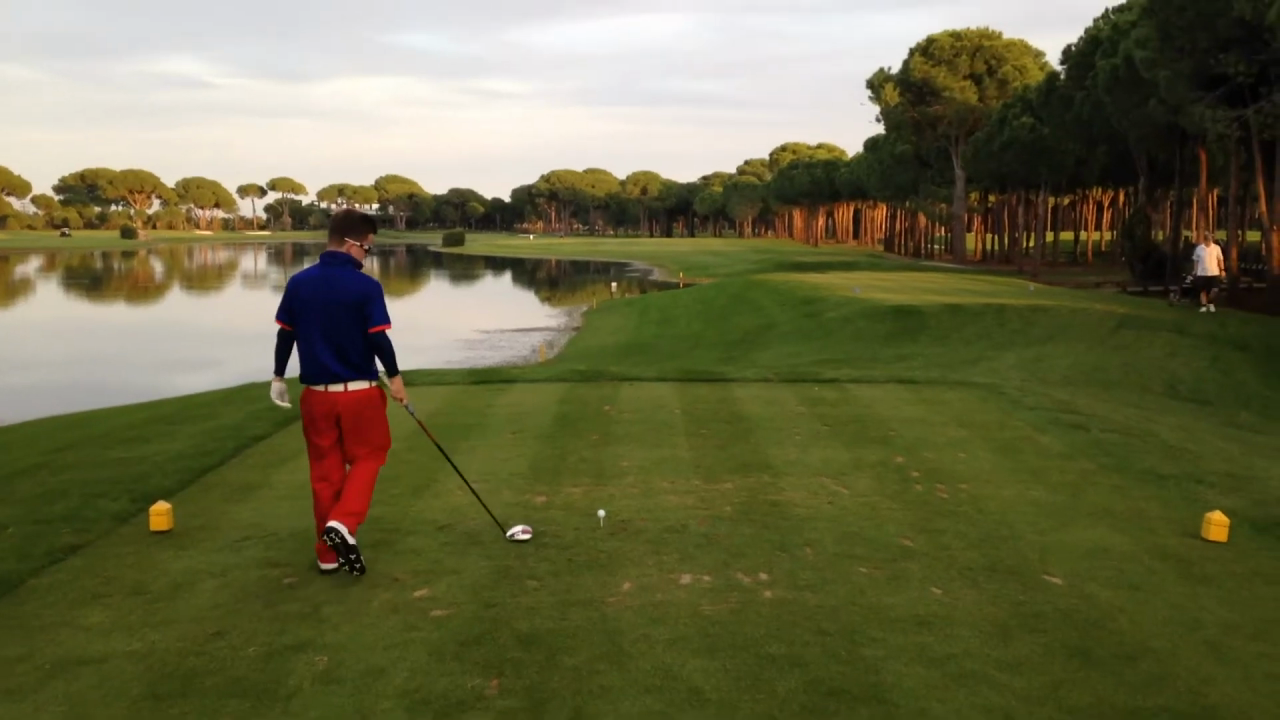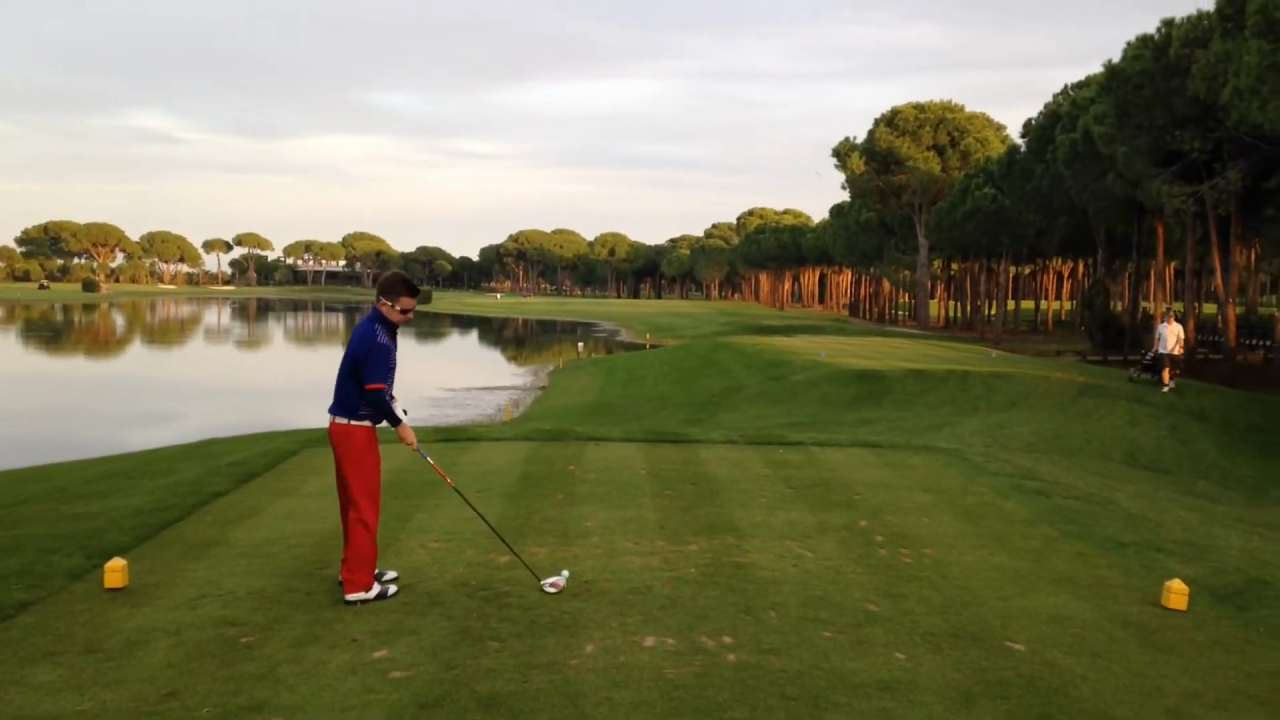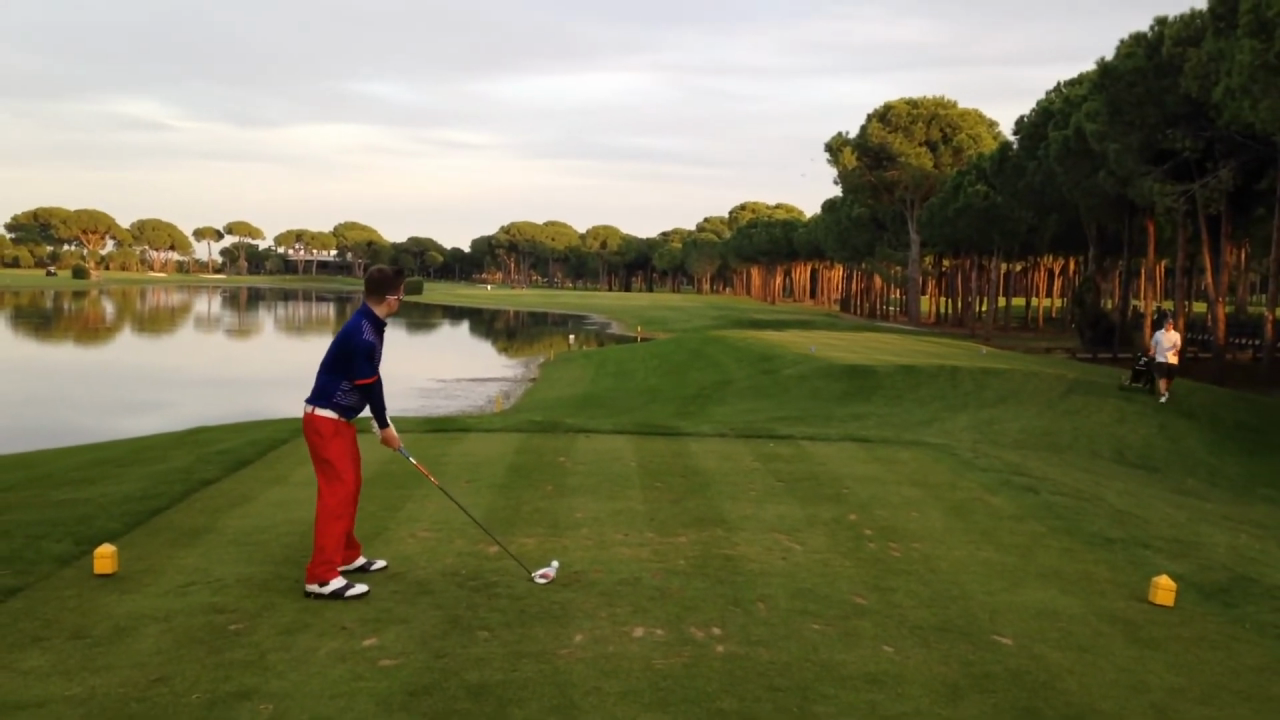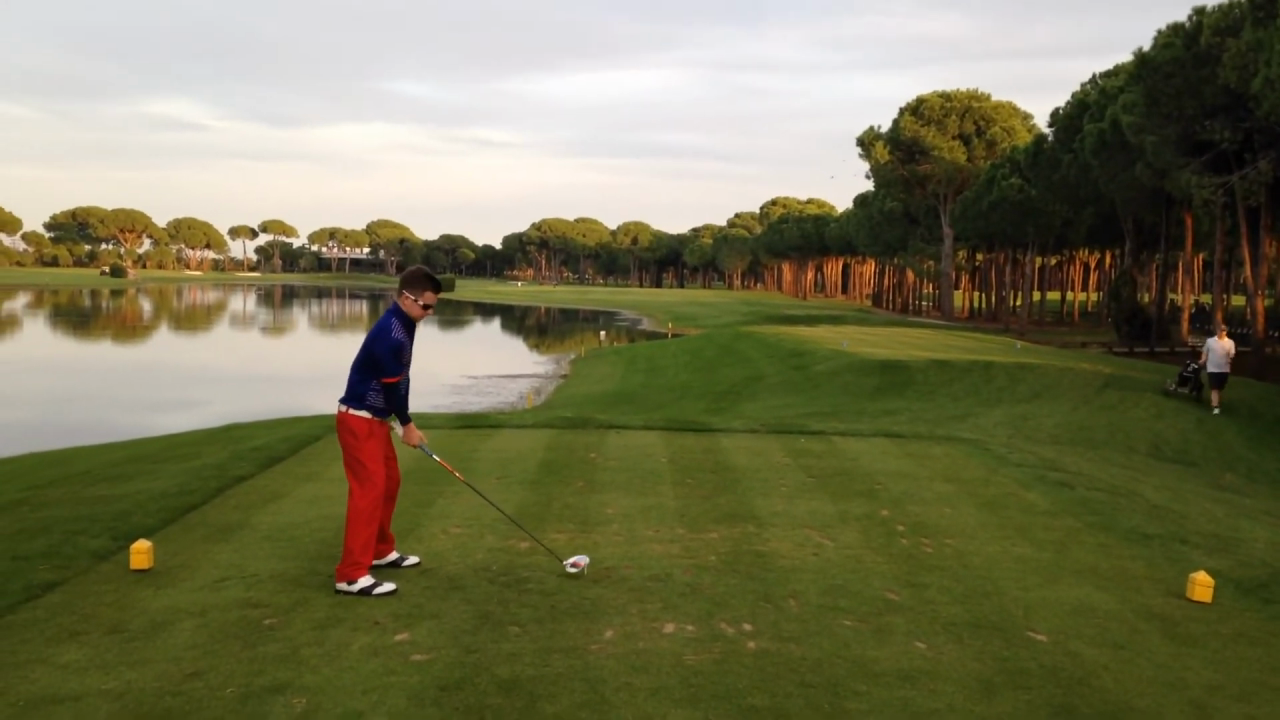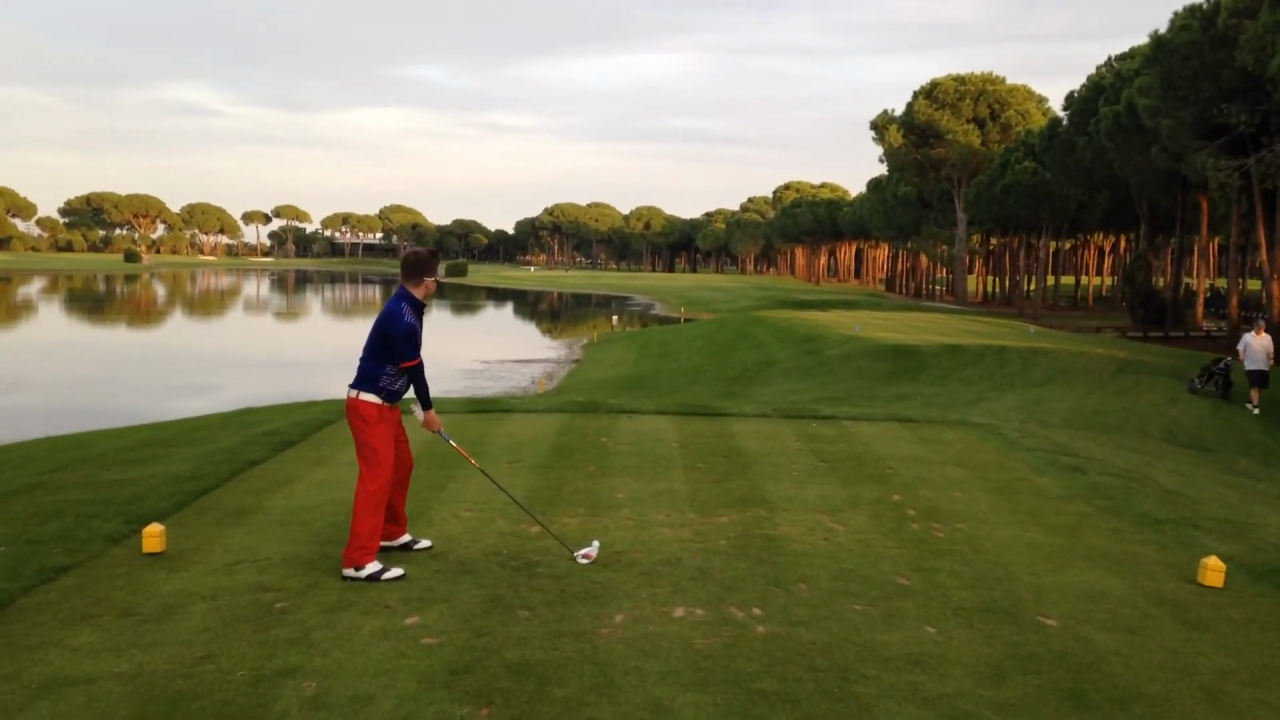
dt=1s
person 1, frame 1
left shoulder: (298, 283)
right shoulder: (366, 286)
left elbow: (284, 335)
right elbow: (379, 338)
left wrist: (278, 377)
right wrist: (394, 378)
left hip: (316, 393)
right hip: (359, 392)
left knee: (324, 471)
right knee: (367, 459)
left ankle: (328, 550)
right ankle: (341, 524)
person 1, frame 2
left shoulder: (372, 326)
right shoulder: (377, 340)
right elbow: (374, 394)
left wrist: (394, 404)
right wrist: (399, 425)
left hip: (352, 424)
right hip: (354, 428)
left knee: (358, 500)
right knee: (364, 504)
left ankle: (358, 568)
right ankle: (359, 585)
person 1, frame 3
left shoulder: (369, 325)
right shoulder: (362, 335)
left elbow: (372, 379)
right elbow: (368, 385)
left wrist: (384, 421)
right wrist: (385, 428)
left hip: (340, 417)
right hip: (326, 419)
left knee: (351, 486)
right knee: (337, 490)
left ankle: (347, 556)
right ankle: (322, 576)
person 1, frame 4
left shoulder: (405, 324)
right shoulder: (389, 334)
left elbow: (402, 378)
right elbow: (392, 386)
left wrist: (405, 422)
right wrist: (407, 425)
left hip: (376, 418)
right hip: (359, 419)
left knee: (388, 483)
right knee: (369, 489)
left ankle: (380, 551)
right ankle: (351, 575)
person 1, frame 5
left shoulder: (408, 308)
right shoulder: (402, 318)
left elbow: (413, 364)
right elbow: (413, 369)
left wrist: (423, 407)
right wrist: (428, 410)
left hip: (384, 402)
right hip: (369, 404)
left knee: (401, 464)
right knee: (377, 474)
left ankle: (392, 533)
right ankle: (358, 561)
